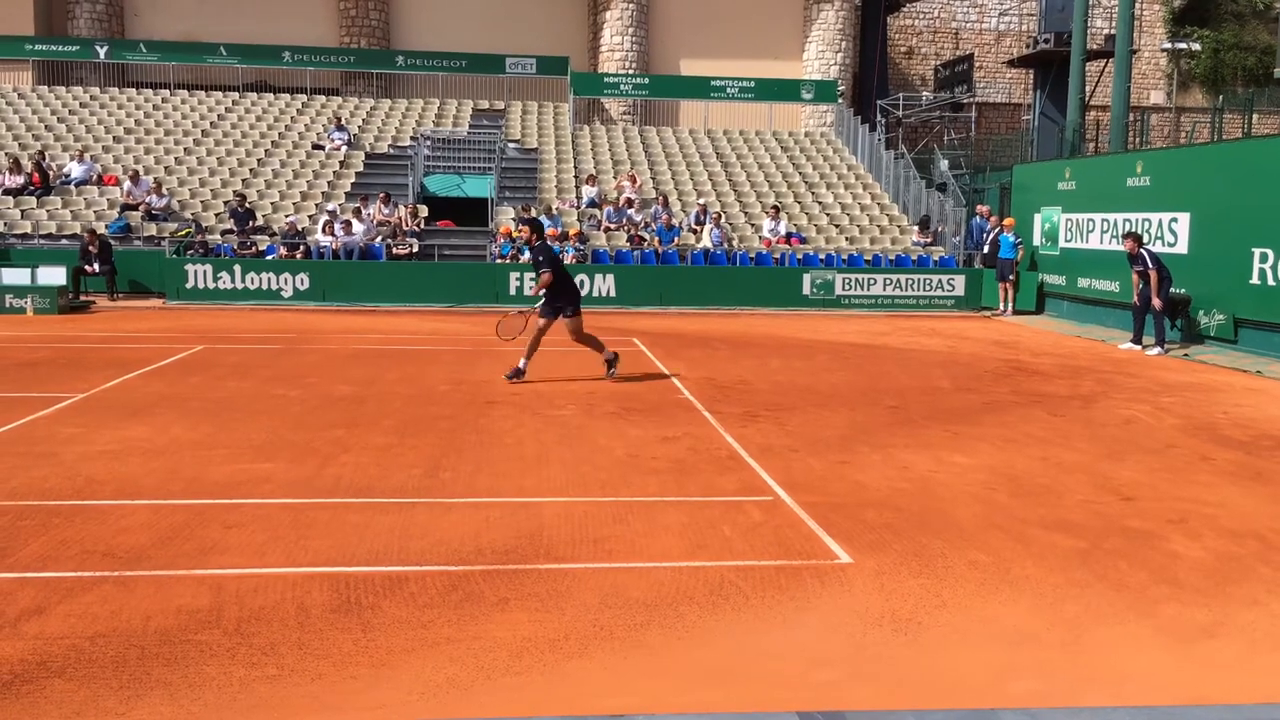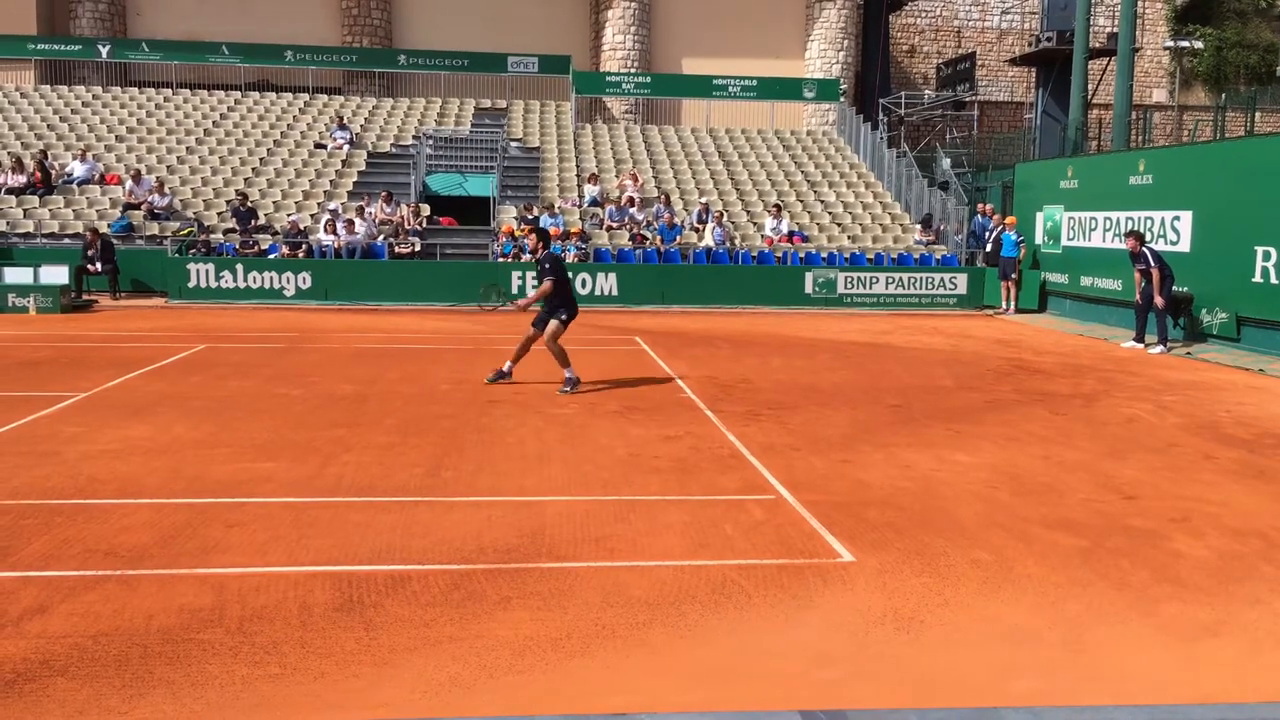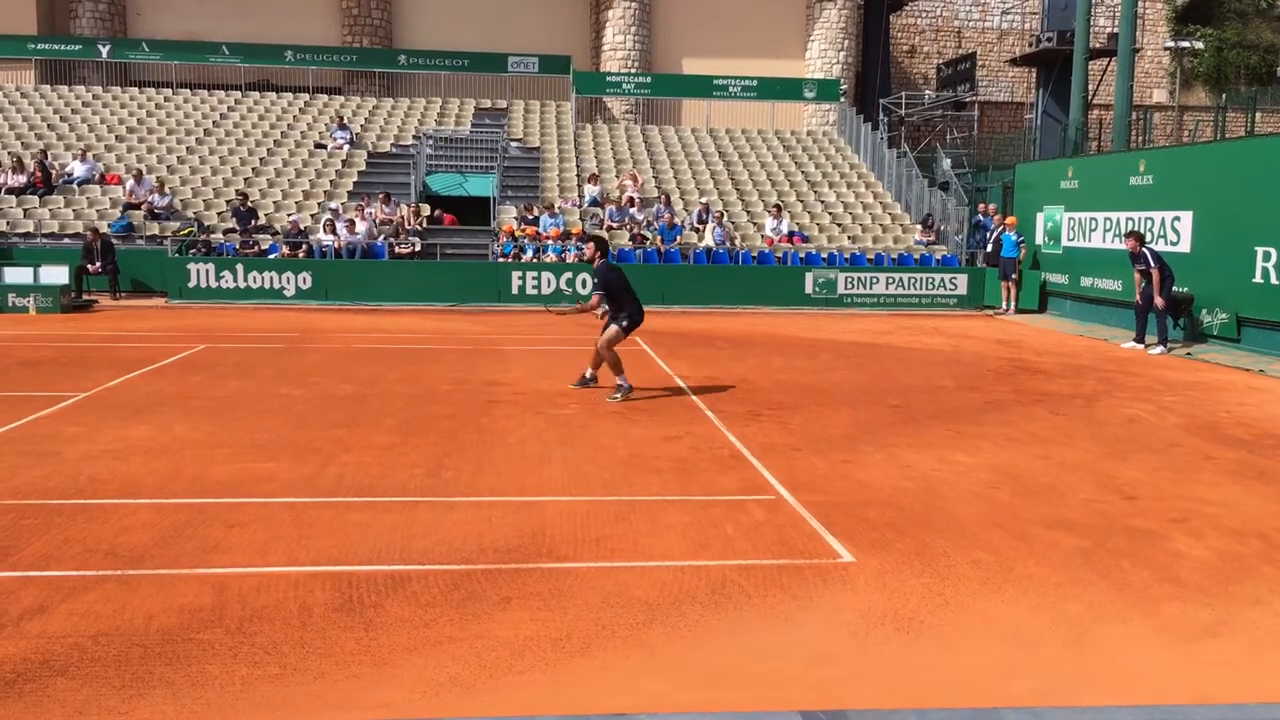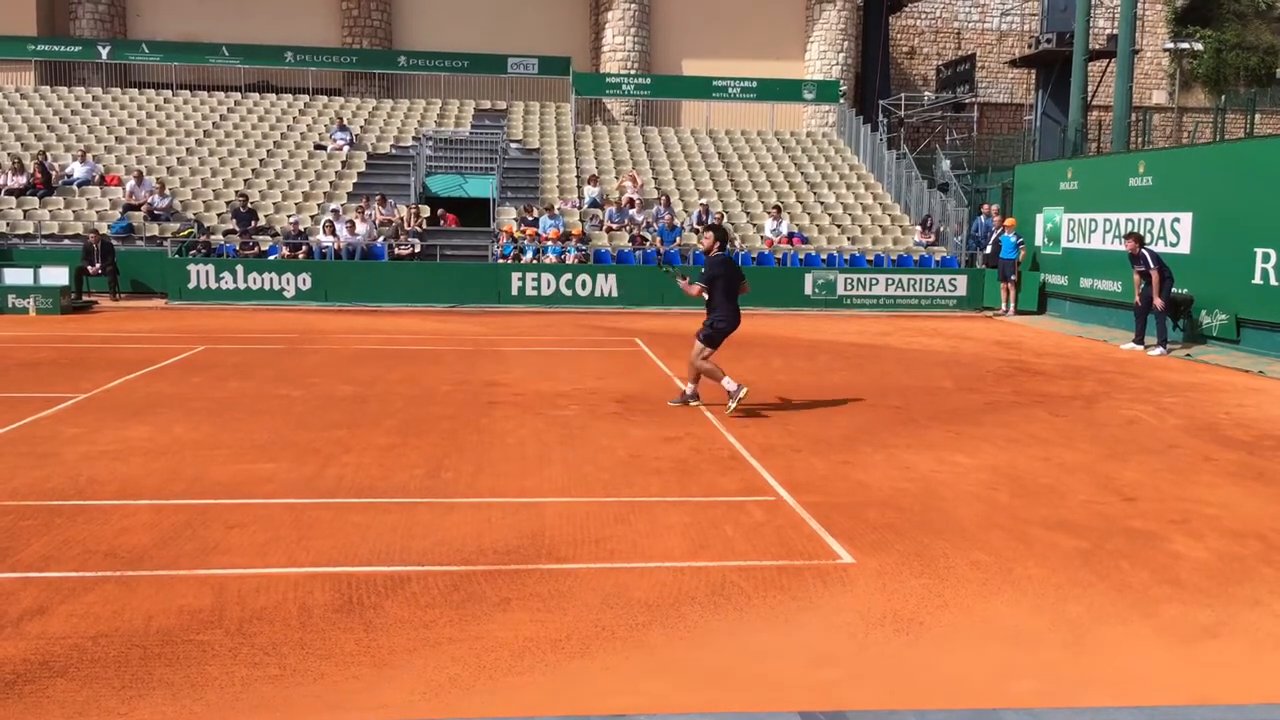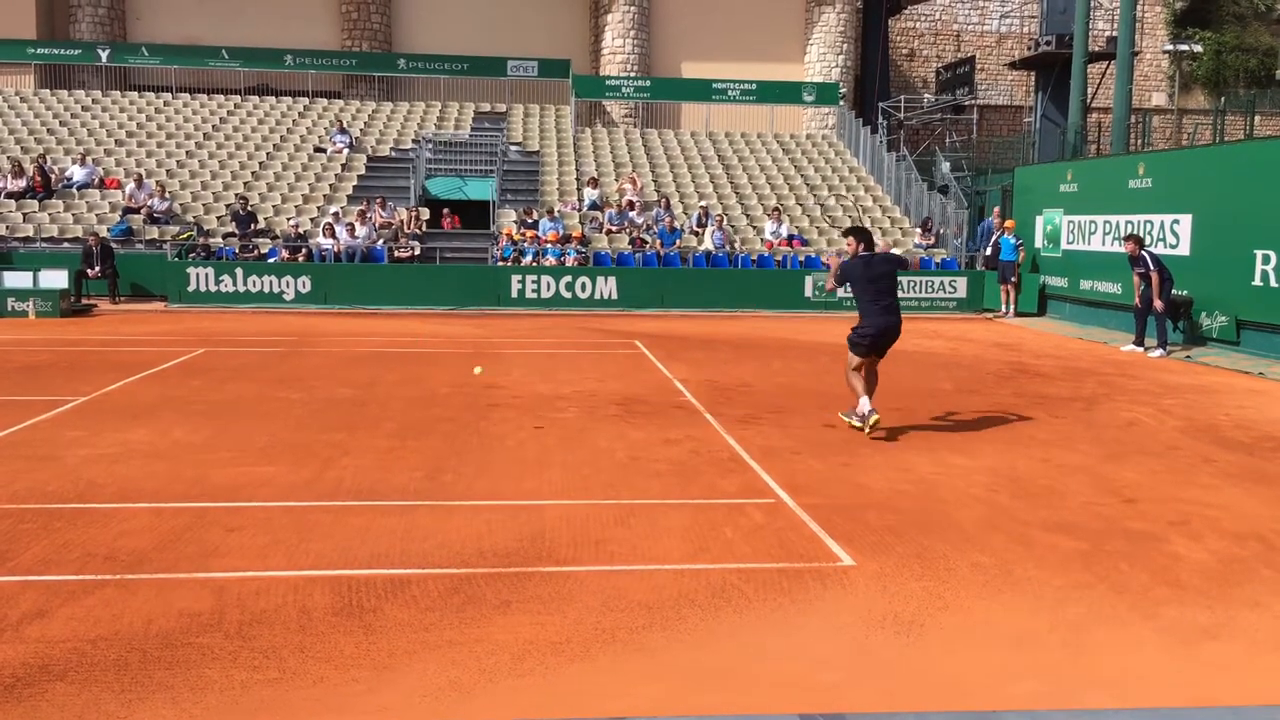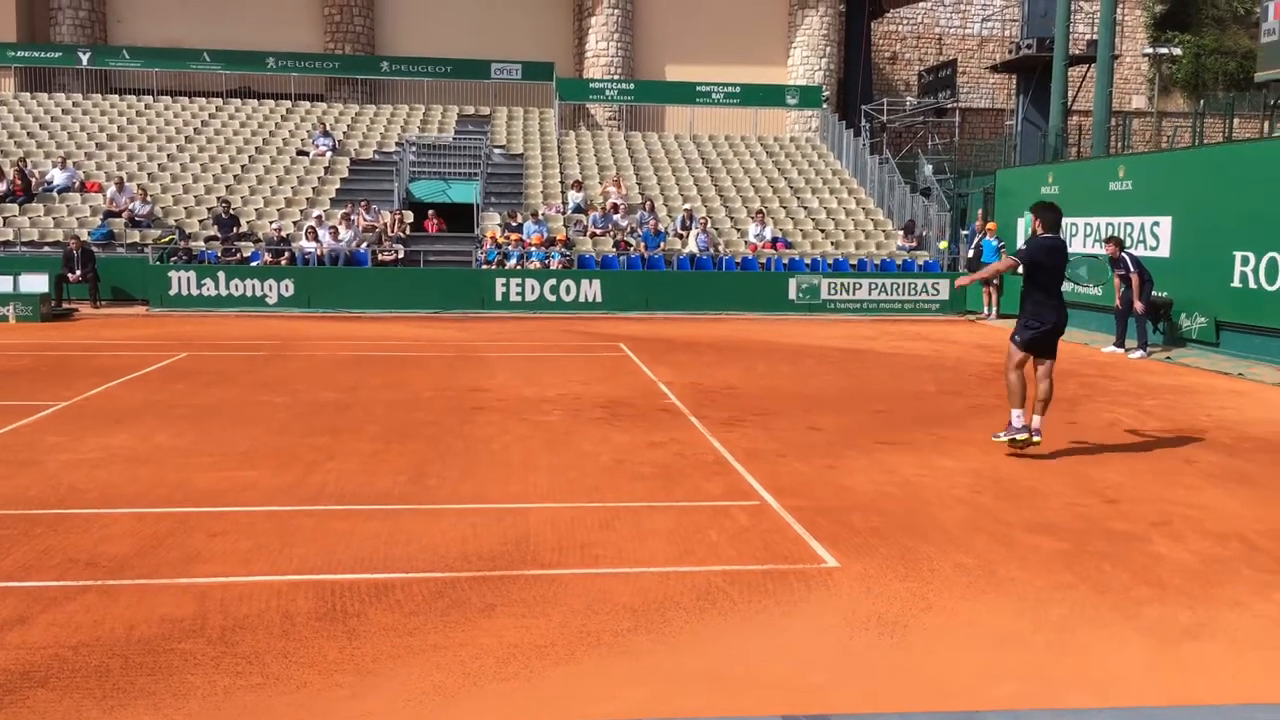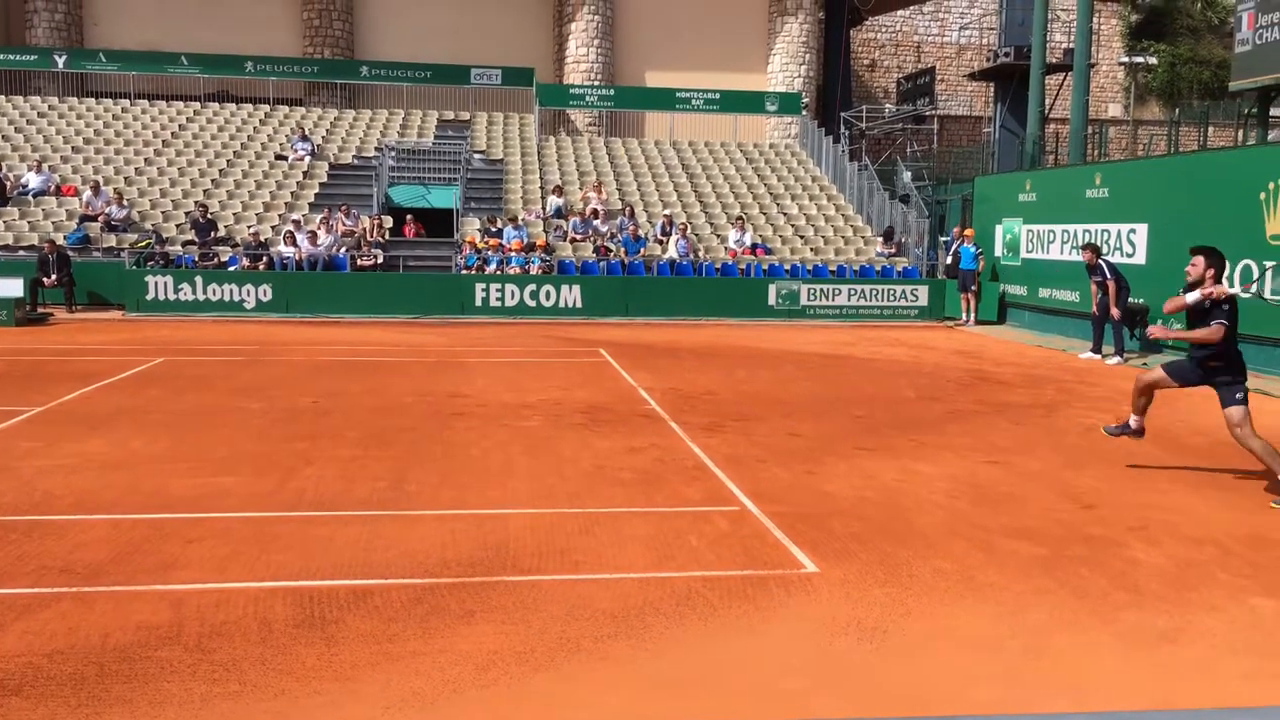
dt=0.4s
person 1, frame 1
left shoulder: (541, 250)
right shoulder: (537, 248)
left elbow: (547, 277)
left wrist: (535, 289)
left hip: (568, 297)
right hip: (553, 298)
left knee: (577, 335)
right knee: (537, 331)
left ankle: (609, 357)
right ankle: (521, 368)
person 1, frame 2
left shoulder: (549, 259)
right shoulder: (541, 261)
left elbow: (548, 287)
left wrist: (528, 301)
right wrist: (527, 300)
left hip: (564, 308)
right hip: (551, 308)
left knee: (549, 339)
right knee: (527, 339)
left ankle: (572, 377)
right ankle: (505, 371)
person 1, frame 3
left shoulder: (600, 271)
right shoulder: (607, 268)
left elbow: (595, 302)
left wrist: (582, 308)
right wrist: (605, 309)
left hip: (629, 315)
right hip: (622, 313)
left knee: (604, 345)
right knee: (600, 343)
left ankle: (624, 385)
right ankle: (588, 377)
person 1, frame 4
left shoulder: (713, 263)
right shoulder: (730, 262)
left elbow: (696, 292)
right elbow: (744, 288)
left wrist: (685, 286)
left hip: (720, 318)
right hip: (729, 317)
left knee: (697, 359)
right knee: (698, 355)
left ankle: (734, 389)
right ankle: (689, 394)
person 1, frame 5
left shoulder: (850, 265)
right shoulder: (889, 259)
left elbow: (831, 285)
right elbow: (909, 264)
left wrist: (834, 268)
left hip: (870, 326)
right hip: (893, 324)
left knee: (852, 370)
right knee: (871, 365)
left ankle: (866, 411)
right ankle: (861, 410)
person 1, frame 6
left shoulder: (1038, 245)
right shoulder: (1058, 247)
left elbow: (1006, 265)
left wrist: (969, 278)
left hip: (1035, 317)
right hip: (1054, 318)
left knee: (1013, 367)
right knee: (1044, 375)
left ankle: (1018, 426)
right ankle: (1035, 427)
person 1, frame 7
left shoulder: (1225, 301)
right shoulder: (1193, 294)
left elbow: (1214, 333)
right elbow: (1168, 308)
left wrist: (1169, 333)
right wrist: (1199, 293)
left hip: (1227, 372)
right hip: (1197, 365)
left knee: (1242, 432)
right knee: (1143, 382)
right ankle: (1134, 425)
